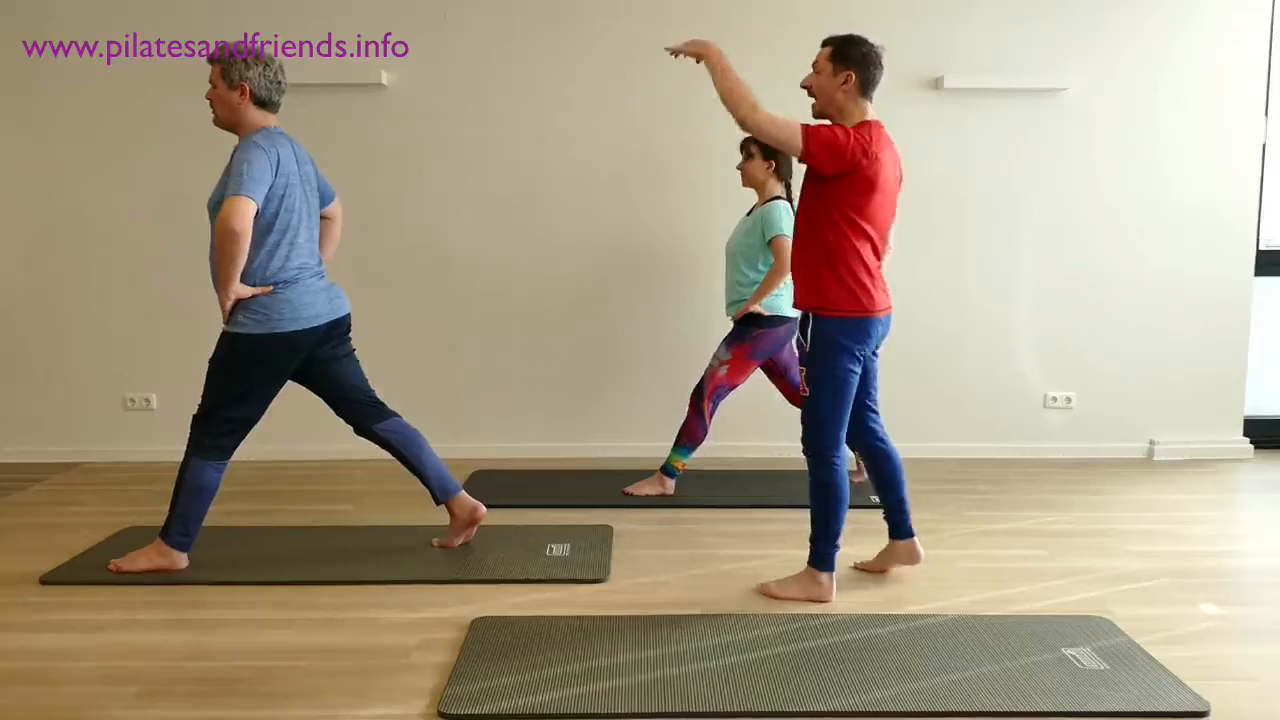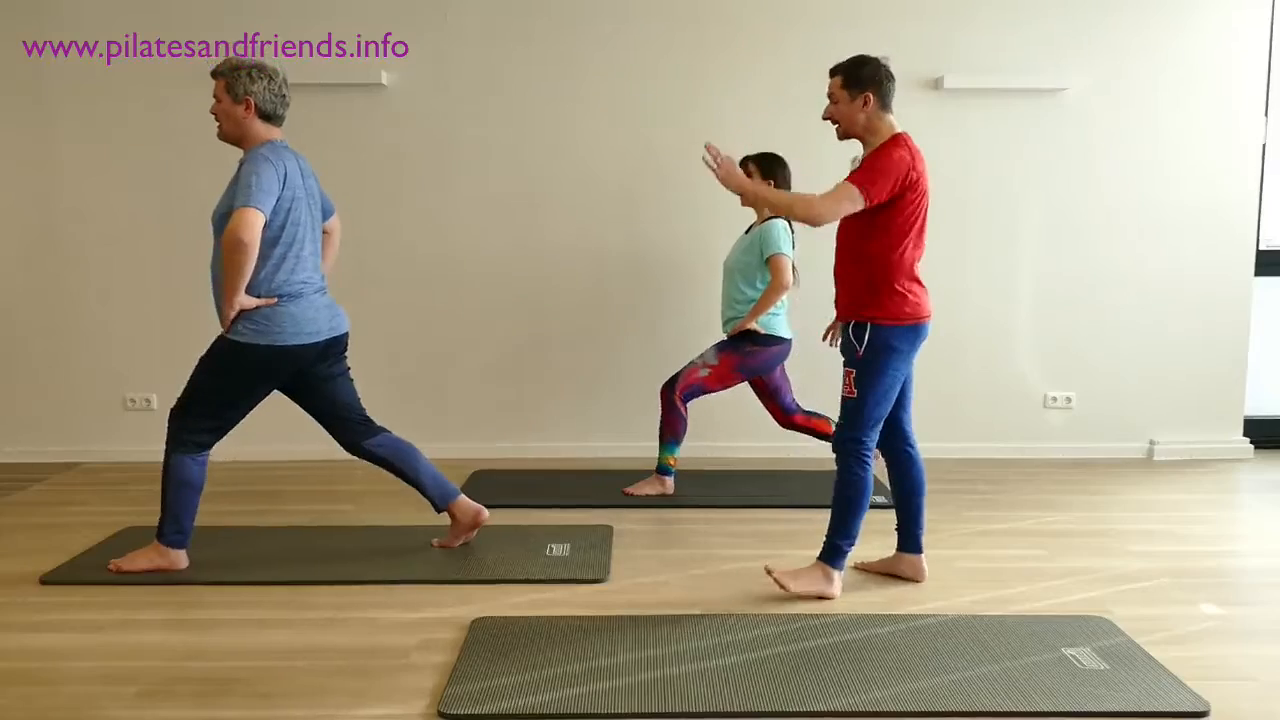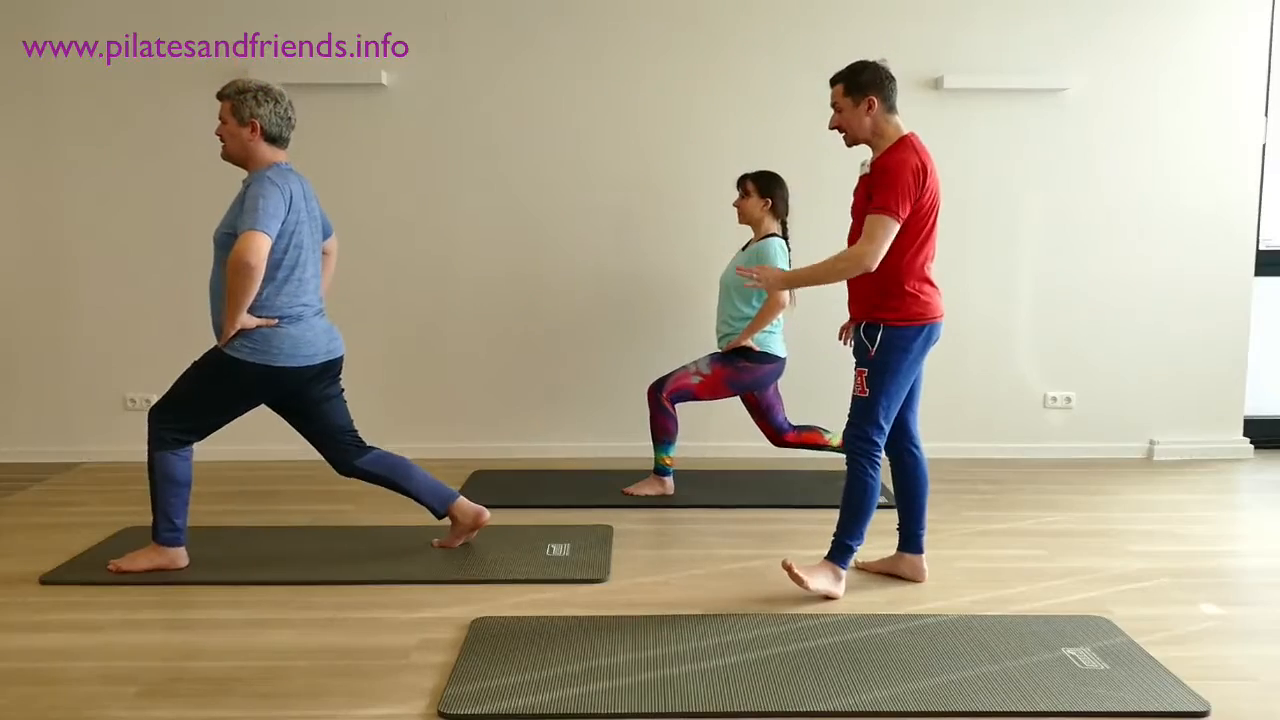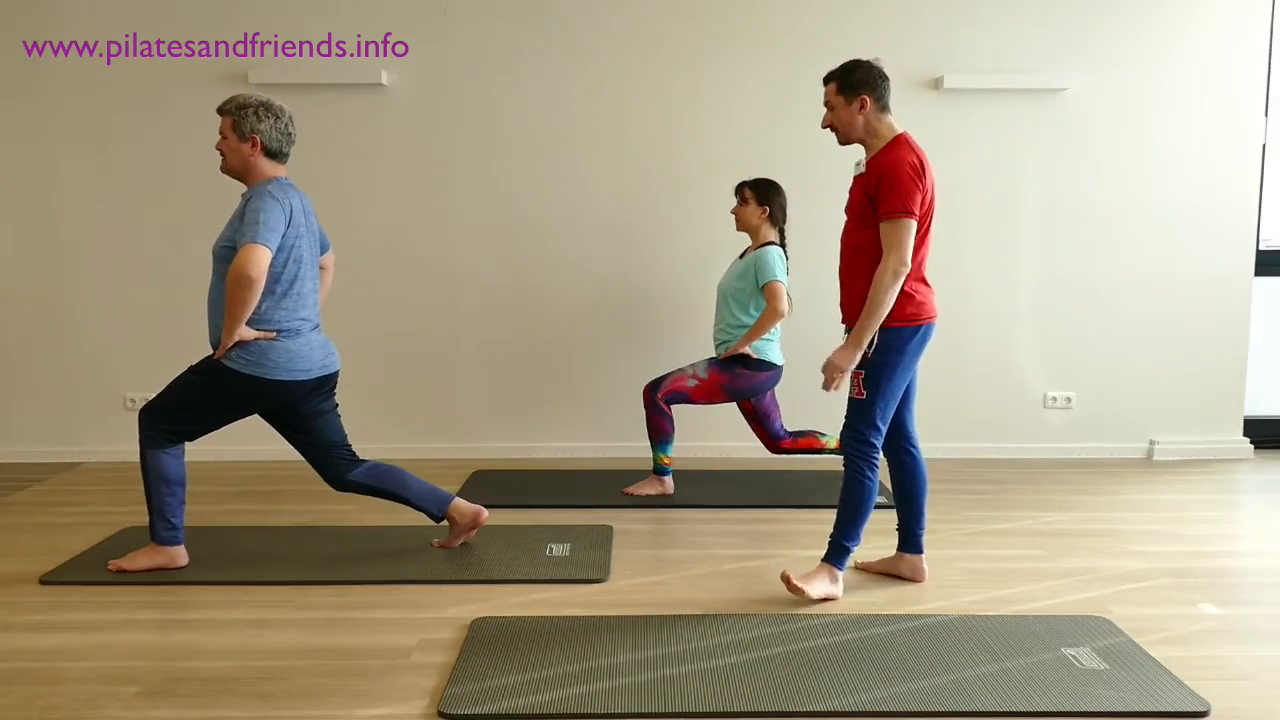
dt=0.5s
person 1, frame 1
left shoulder: (850, 145)
right shoulder: (878, 146)
left elbow: (753, 121)
left wrist: (712, 59)
left hip: (840, 319)
right hip: (864, 312)
left knee: (824, 442)
right knee: (864, 428)
left ankle: (819, 574)
right ankle: (903, 539)
person 1, frame 2
left shoulder: (893, 159)
right shoulder: (888, 157)
left elbow: (818, 210)
left wrist: (742, 185)
right wrist: (850, 311)
left hip: (884, 326)
right hip: (891, 320)
left knee: (853, 444)
right knee: (896, 438)
left ankle: (828, 569)
right ankle: (910, 554)
person 1, frame 3
left shoulder: (900, 163)
right shoulder: (896, 158)
left elbow: (868, 256)
left wrist: (789, 278)
right wrist: (863, 314)
left hip: (897, 325)
right hip: (901, 321)
left knee: (864, 441)
right knee: (900, 439)
left ankle: (836, 567)
right ankle: (911, 554)
person 1, frame 4
left shoulder: (897, 163)
right shoulder: (886, 159)
left elbow: (897, 264)
left wrist: (854, 343)
right wrist: (859, 333)
left hip: (892, 327)
right hip: (895, 325)
left knee: (861, 444)
right knee: (898, 440)
left ankle: (832, 569)
right ankle: (911, 554)
person 2, frame 1
left shoulder: (256, 149)
right shoulder: (291, 149)
left elbow: (235, 221)
right elbow: (332, 212)
left wrist: (229, 288)
left hip: (271, 325)
right hip: (322, 314)
left knee: (213, 433)
right knee: (369, 414)
left ankle: (171, 548)
right ankle: (458, 502)
person 2, frame 2
left shoulder: (263, 163)
right shoulder: (294, 163)
left elbow: (243, 233)
right elbow: (331, 226)
left wrist: (232, 299)
left hip: (268, 336)
right hip: (320, 330)
left knee: (189, 429)
right knee: (358, 432)
left ankle: (169, 548)
right ankle: (460, 507)
person 2, frame 3
left shoulder: (268, 184)
right shoulder: (295, 184)
left elbow: (249, 255)
right elbow: (328, 247)
left wrist: (233, 318)
left hip: (264, 353)
right hip: (314, 351)
left knee: (169, 426)
right knee: (350, 454)
left ankle: (168, 547)
right ankle: (460, 510)
person 2, frame 4
left shoulder: (267, 199)
right shoulder: (292, 198)
left elbow: (249, 268)
right elbow: (325, 261)
left wrist: (232, 330)
left hip: (260, 365)
right hip: (309, 364)
left knee: (158, 425)
right knee: (344, 468)
left ankle: (168, 546)
right ankle: (457, 510)
person 3, frame 1
left shoulder: (775, 209)
right shoulder: (760, 209)
left elbow: (786, 262)
left wrist: (752, 303)
left hip: (765, 323)
right hip: (767, 323)
left knee: (706, 394)
right knee: (799, 393)
left ankle: (665, 478)
person 3, frame 2
left shoulder: (773, 228)
right shoulder: (758, 228)
left elbow: (783, 281)
left wrist: (749, 321)
left hip: (760, 341)
right hip: (762, 342)
left knee: (675, 391)
right knee: (791, 414)
left ankle: (663, 478)
person 3, frame 3
left shoulder: (770, 246)
right shoulder: (756, 244)
left elbow: (779, 298)
left wrist: (744, 337)
left hip: (755, 358)
right hip: (754, 359)
left knee: (661, 392)
right knee: (782, 433)
left ankle: (662, 479)
person 3, frame 4
left shoulder: (768, 255)
right shoulder: (752, 252)
left elbow: (778, 308)
left wrist: (741, 345)
left hip: (752, 365)
right hip: (751, 366)
left knee: (656, 393)
right knee: (779, 441)
left ankle: (661, 478)
